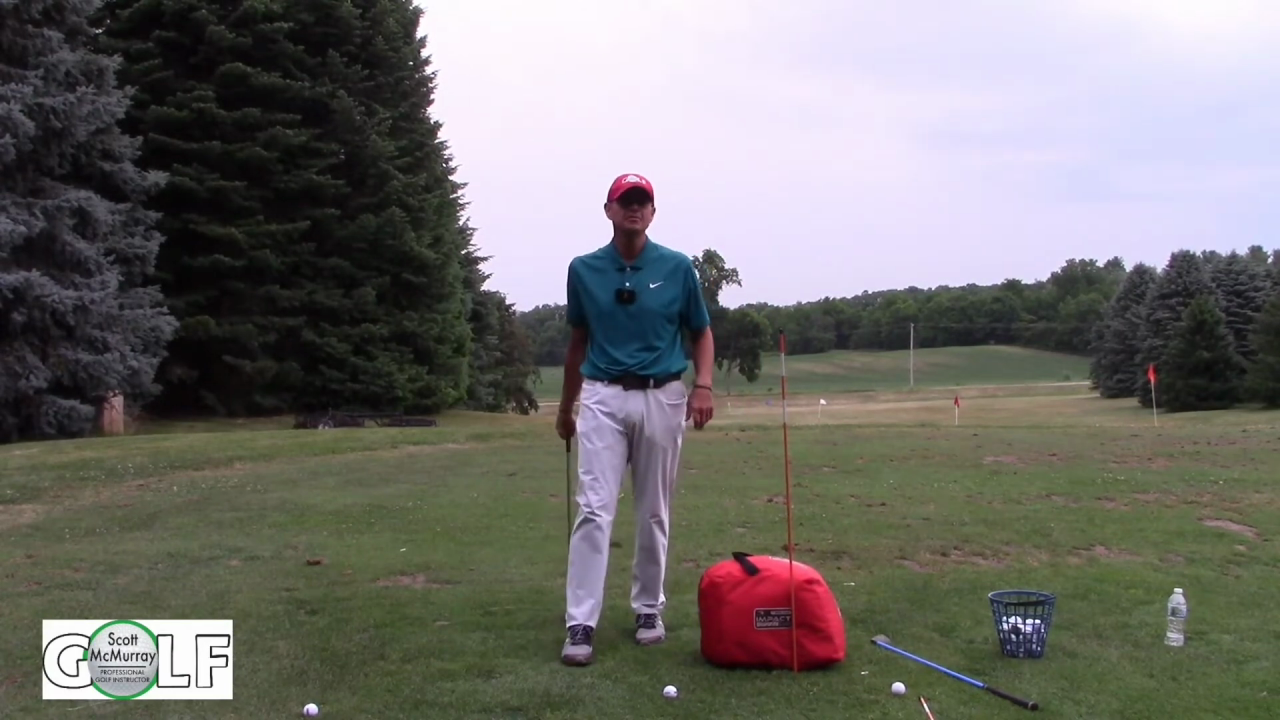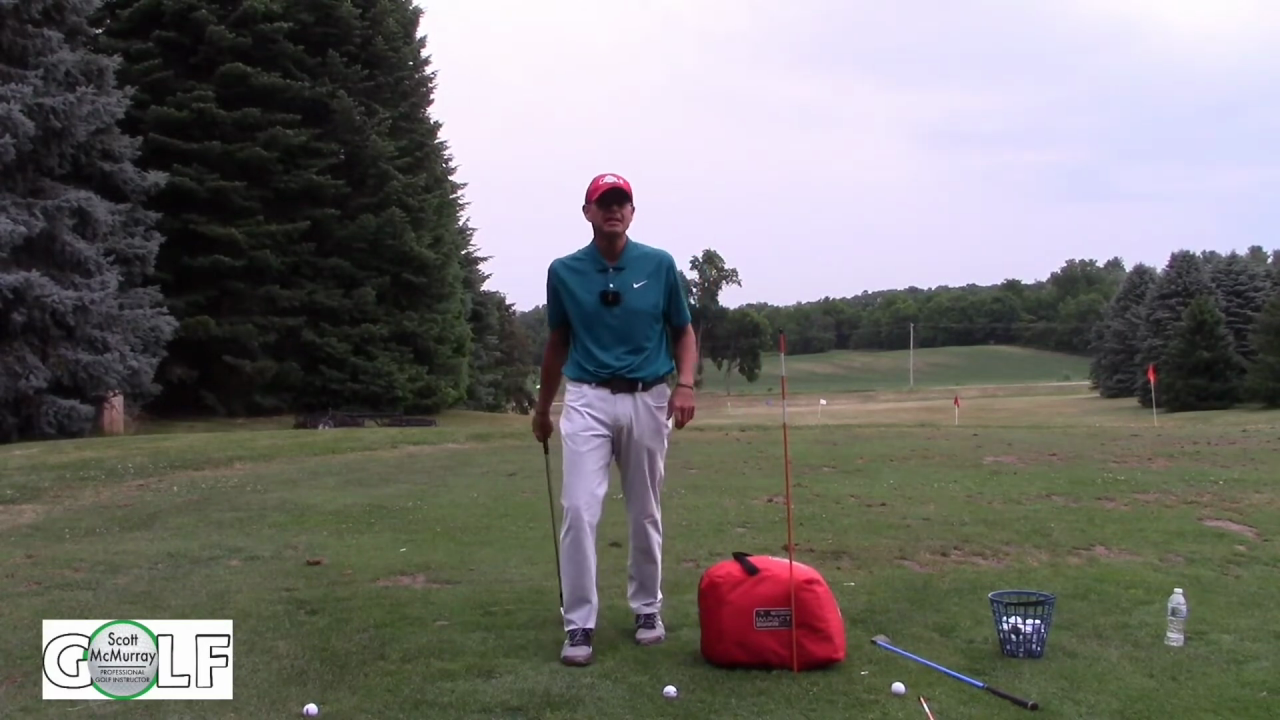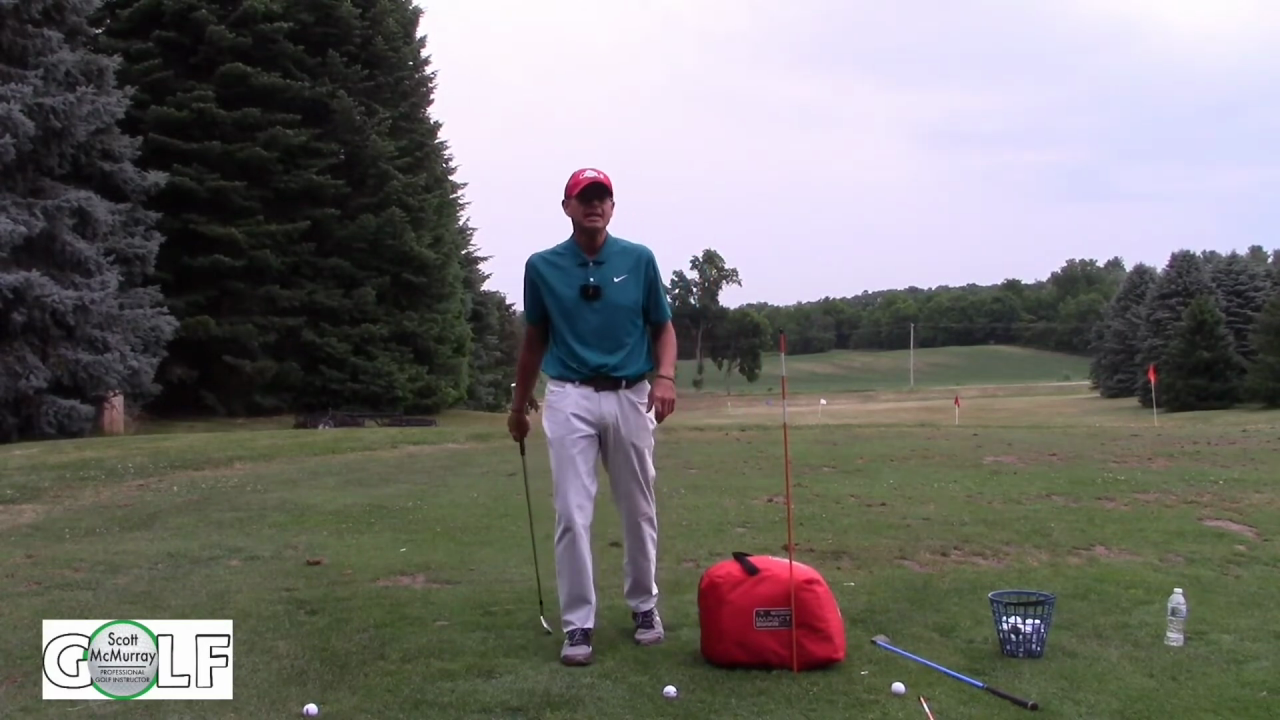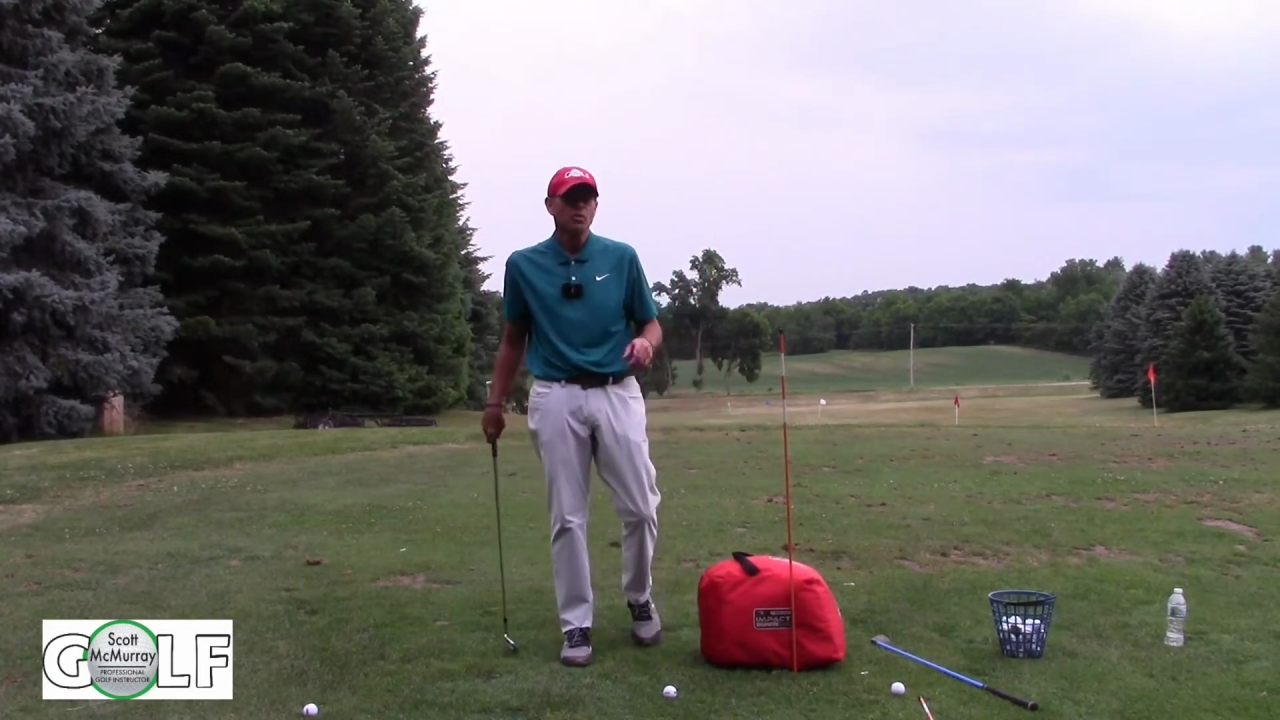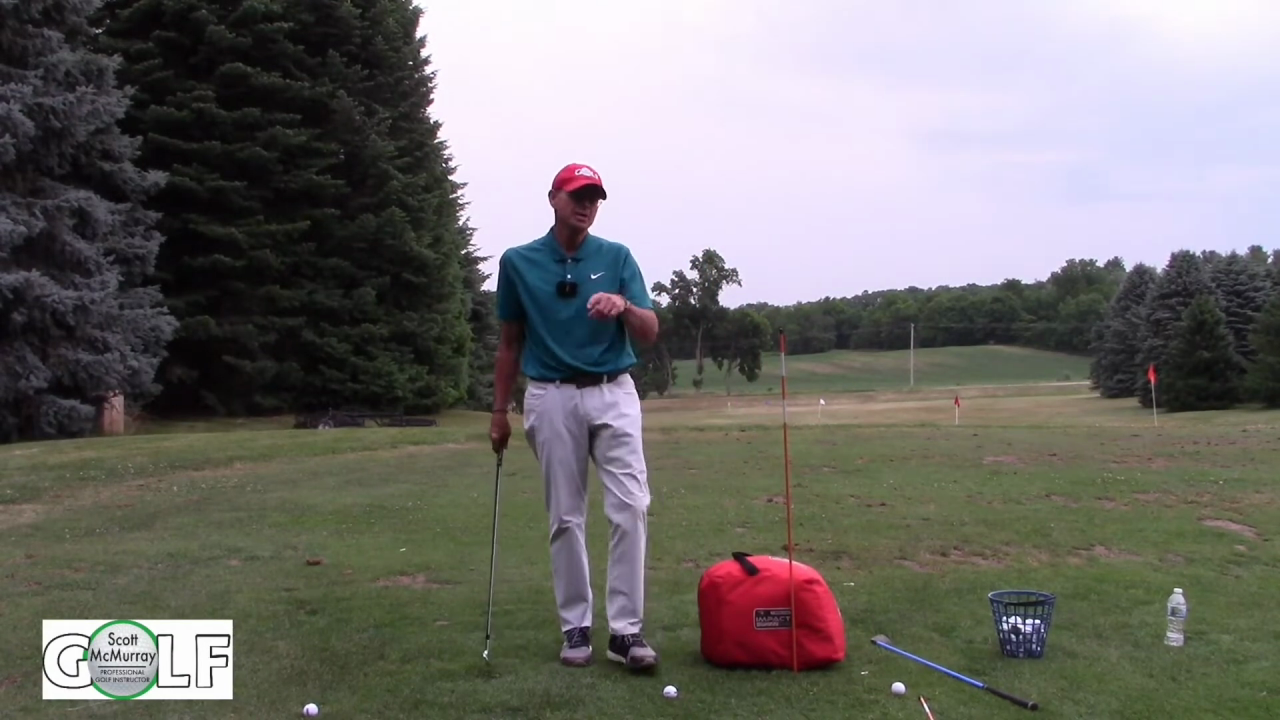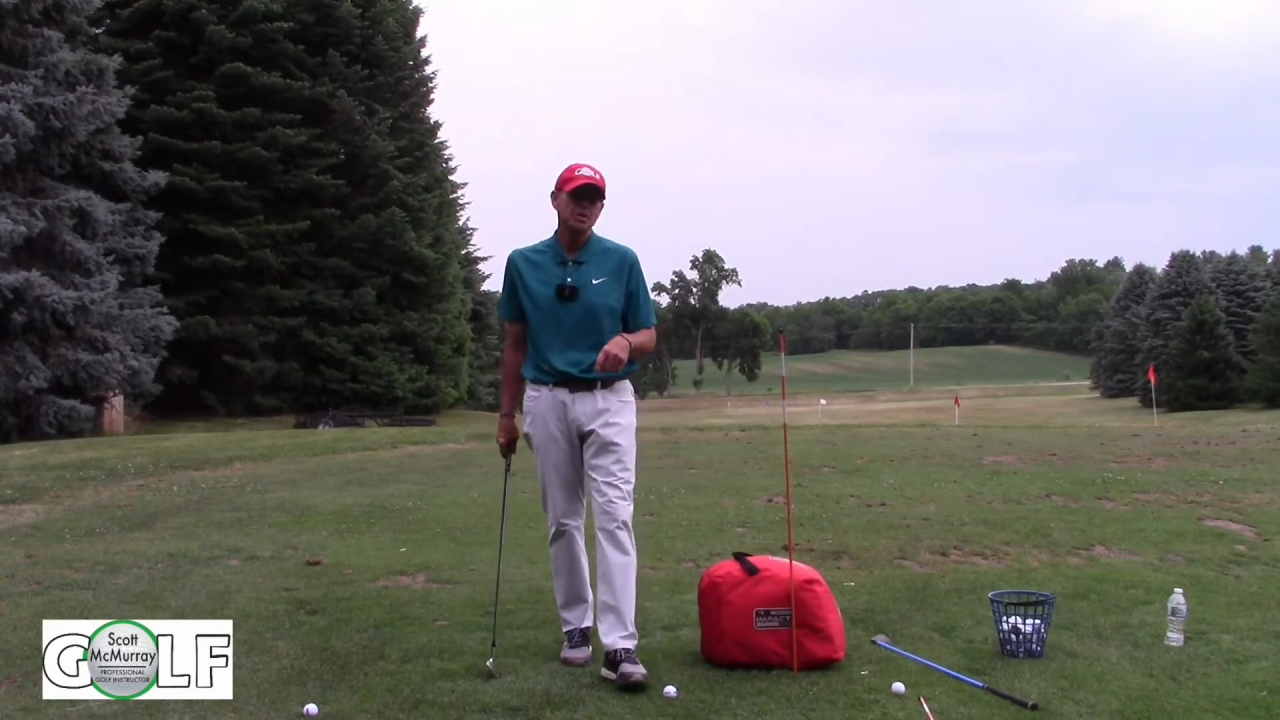
dt=0.3s
person 1, frame 1
left shoulder: (678, 267)
right shoulder: (583, 269)
left elbow: (701, 332)
left wrist: (702, 385)
right wrist: (565, 406)
left hip: (661, 398)
right hip: (601, 398)
left knee: (653, 513)
right knee: (593, 511)
left ankle: (648, 608)
right ankle: (581, 624)
person 1, frame 2
left shoulder: (659, 265)
right shoulder: (563, 271)
left elbow: (682, 332)
right elbow: (557, 343)
left wrist: (685, 384)
right wrist: (542, 407)
left hip: (647, 400)
right hip: (586, 401)
left knee: (645, 514)
right knee: (579, 512)
left ankle: (646, 607)
right ankle: (580, 625)
person 1, frame 3
left shoulder: (639, 260)
right shoulder: (541, 266)
left elbow: (662, 327)
right elbow: (534, 340)
left wrist: (665, 376)
right wrist: (518, 404)
left hip: (629, 398)
right hip: (569, 400)
left knee: (638, 513)
right knee: (572, 516)
left ankle: (644, 605)
right ankle: (578, 625)
person 1, frame 4
left shoulder: (623, 258)
right shoulder: (523, 264)
left elbow: (652, 325)
right elbow: (513, 339)
left wrist: (646, 343)
right wrist: (495, 403)
left hip: (618, 394)
right hip: (556, 399)
left knee: (640, 506)
right knee: (568, 517)
left ankle: (639, 595)
right ankle: (577, 625)
person 1, frame 5
left shoulder: (618, 257)
right shoulder: (517, 262)
left elbow: (650, 332)
right elbow: (510, 341)
left wrist: (622, 308)
right wrist: (499, 409)
left hip: (613, 393)
right hip: (551, 398)
left knee: (630, 508)
right knee: (565, 517)
left ankle: (625, 629)
right ankle: (576, 625)
person 1, frame 6
left shoulder: (623, 261)
right shoulder: (522, 263)
left elbow: (649, 334)
right elbow: (516, 343)
left wrist: (625, 343)
right wrist: (508, 413)
left hip: (608, 401)
right hip: (547, 401)
left knee: (614, 517)
right knee: (564, 521)
left ankle: (620, 645)
right ankle: (576, 626)
